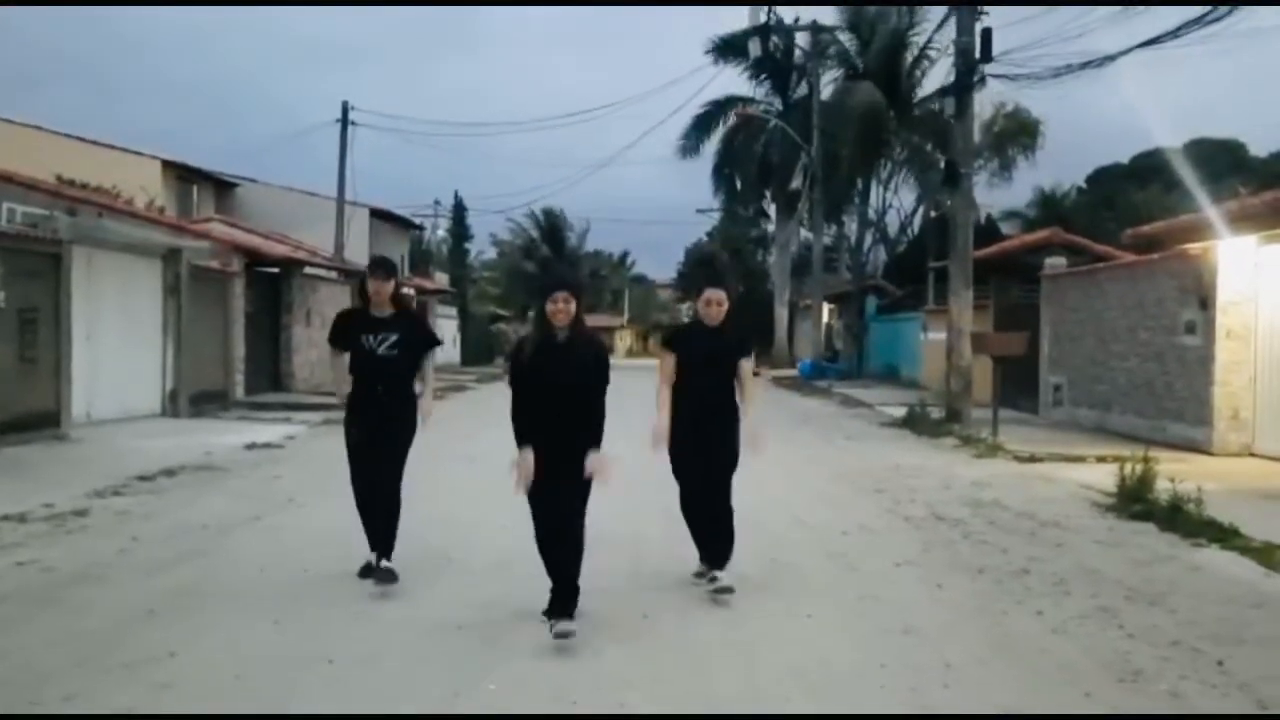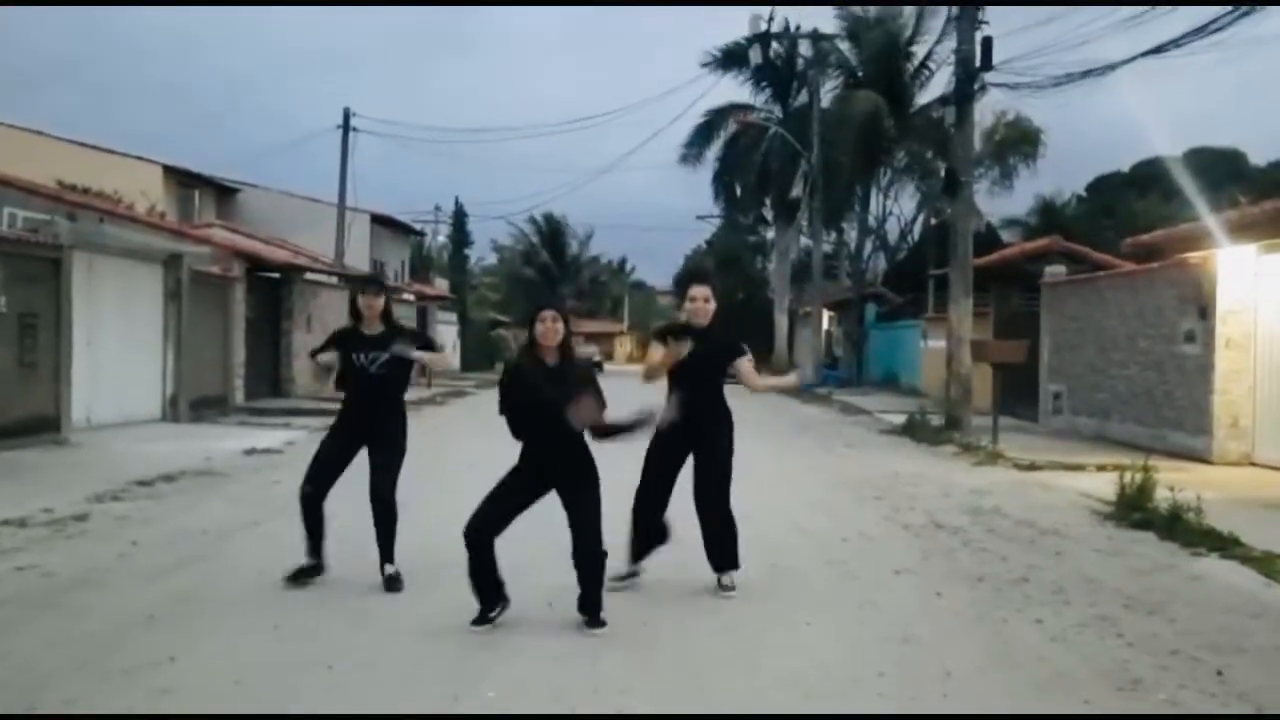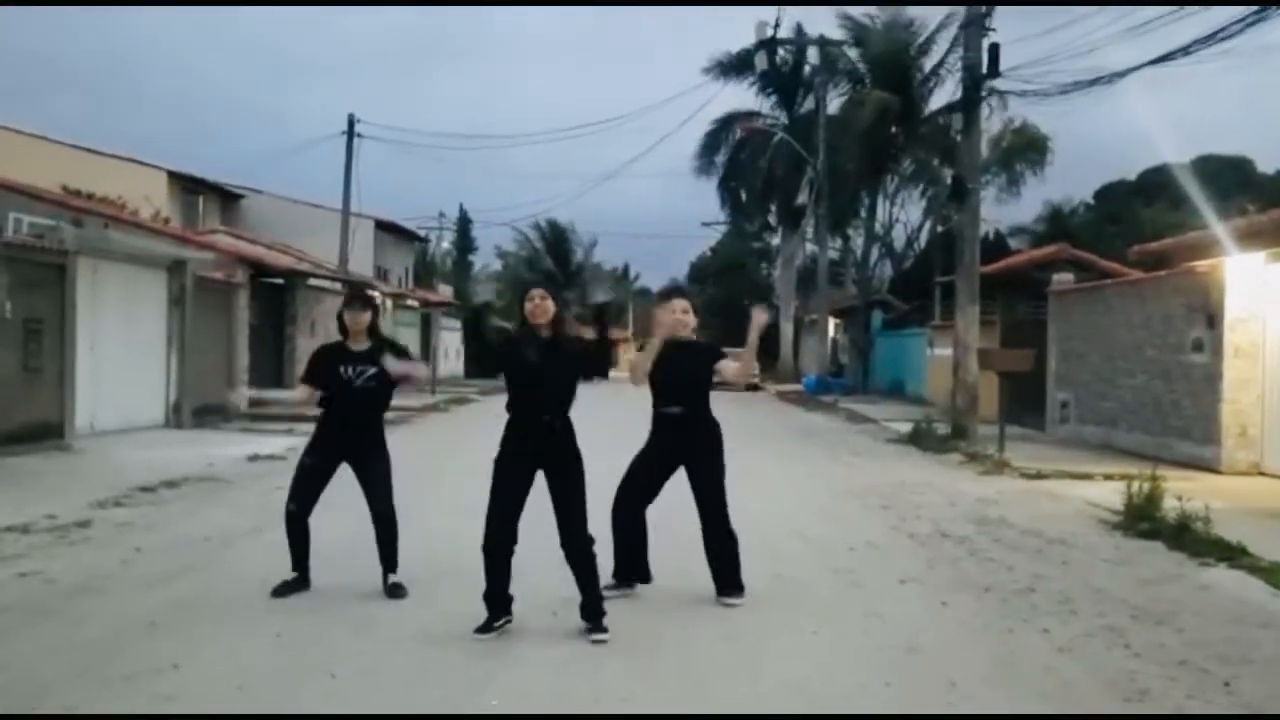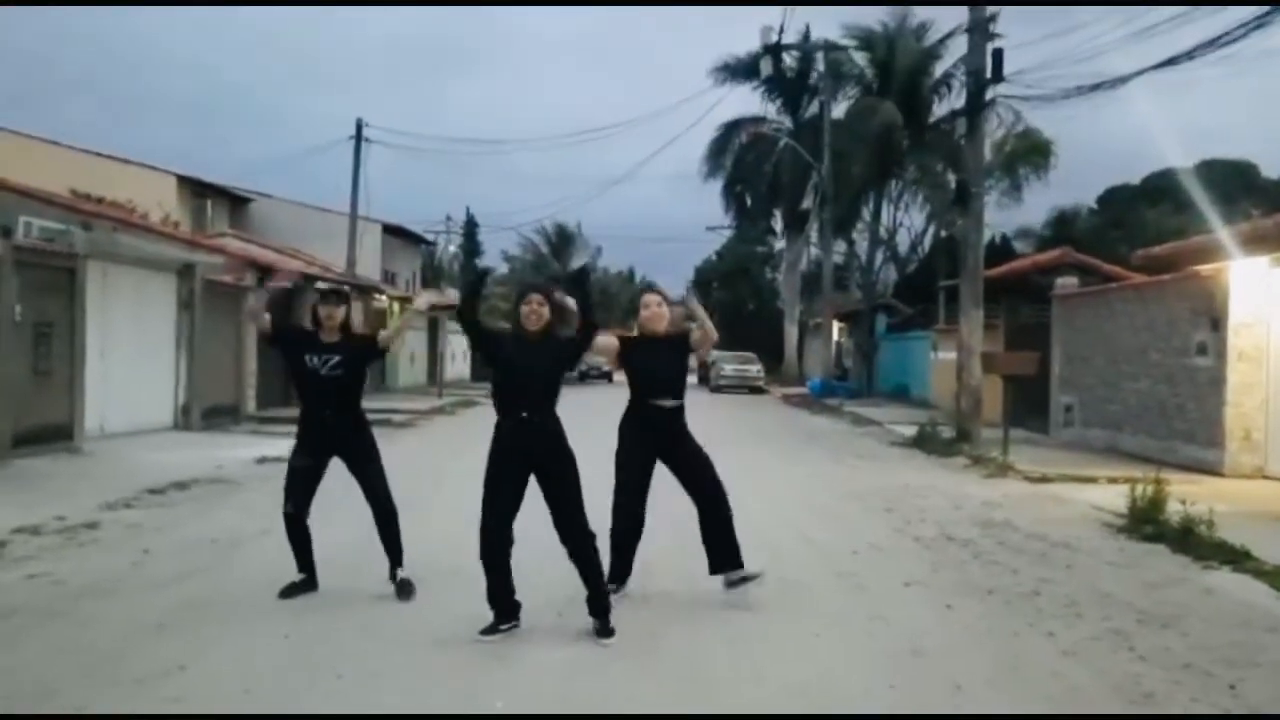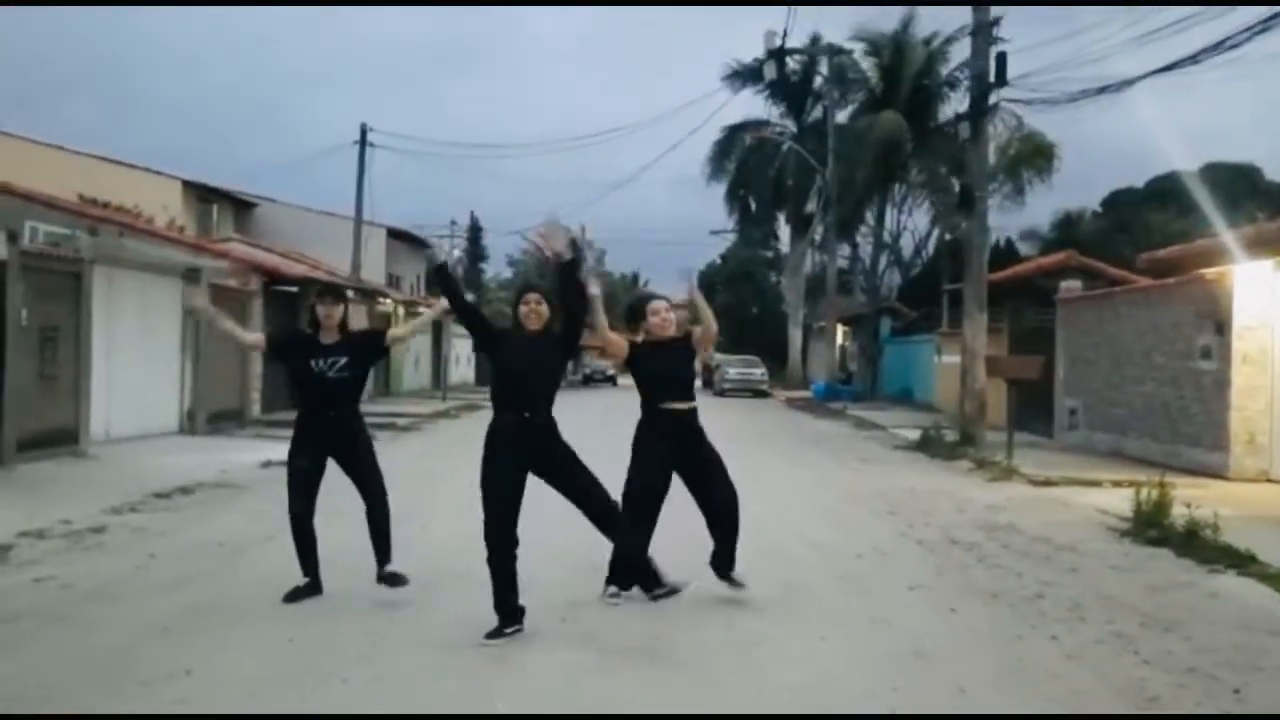
dt=0.4s
person 1, frame 1
left shoulder: (592, 348)
right shoulder: (527, 347)
left elbow: (595, 405)
right elbow: (520, 405)
left wrist: (594, 450)
right wrist: (524, 449)
left hip: (578, 443)
right hip: (538, 442)
left knee: (570, 520)
right knee: (546, 525)
left ankle: (564, 605)
right ankle: (562, 596)
person 1, frame 2
left shoulder: (581, 373)
right shoulder: (517, 373)
left elbow: (599, 429)
right elbow: (518, 426)
left wrist: (642, 421)
right wrist: (565, 418)
left hip: (576, 468)
right hip: (533, 465)
left knee: (590, 548)
right knee: (478, 532)
left ankle: (591, 608)
right ankle: (493, 600)
person 1, frame 3
left shoulder: (573, 346)
right shoulder: (514, 345)
left hip: (560, 440)
right hip: (519, 441)
left knee: (575, 534)
right knee: (498, 531)
left ankle: (594, 614)
right ankle: (498, 609)
person 1, frame 4
left shoulder: (559, 347)
right shoulder: (501, 344)
left elbow: (588, 329)
right elbow: (467, 317)
left wrist: (578, 279)
right wrist: (481, 275)
left hip: (549, 440)
right hip: (508, 441)
left knee: (576, 529)
right knee: (493, 533)
left ankle: (601, 612)
right ankle: (505, 613)
person 1, frame 5
left shoulder: (559, 345)
right shoulder: (499, 342)
left elbow: (577, 306)
right elbow: (462, 306)
left wrist: (564, 257)
right wrist: (441, 266)
left hip: (544, 436)
right hip: (504, 440)
left knee: (599, 504)
right knee: (499, 533)
left ankle: (650, 579)
right ankle: (509, 617)
person 2, frame 1
left shoulder: (737, 340)
right shoulder: (679, 336)
left elbow: (745, 385)
right elbow: (667, 383)
left wrist: (747, 422)
right wrist: (662, 420)
left hip: (722, 423)
right hip: (684, 423)
left knee: (717, 491)
right knee: (691, 491)
left ankle: (717, 566)
right ankle: (709, 556)
person 2, frame 2
left shoulder: (726, 342)
right shoulder: (668, 335)
left elbow: (752, 381)
right elbow: (649, 373)
left wrist: (788, 381)
right wrist: (669, 358)
left hip: (714, 425)
right hip: (675, 423)
left knee: (713, 498)
right knee: (650, 492)
left ankle: (725, 567)
right ankle: (636, 561)
person 2, frame 3
left shoulder: (706, 352)
right shoulder: (656, 349)
left elbow: (740, 376)
right elbow: (638, 375)
left wrist: (754, 334)
right wrist: (659, 336)
left hip: (703, 437)
right hip: (664, 436)
left knee: (713, 509)
right knee: (627, 503)
left ankle: (729, 584)
right ankle: (626, 576)
person 2, frame 4
left shoulder: (681, 340)
right shoulder: (629, 345)
left elbow: (710, 338)
right elbow: (595, 343)
left wrist: (696, 310)
left hip: (675, 428)
right hip: (638, 429)
left knee: (711, 493)
right knee: (628, 506)
left ankle: (731, 568)
right ankle: (617, 578)
person 2, frame 5
left shoulder: (686, 345)
right shoulder: (636, 352)
left elbow: (711, 330)
right elbow: (606, 337)
left wrist: (695, 294)
right wrist: (596, 300)
left hip: (690, 430)
right hip: (654, 434)
left knee: (723, 498)
right knee: (638, 508)
left ankle: (724, 567)
right ankle: (620, 579)
person 3, frame 1
left shoulder: (411, 320)
right shoulder: (349, 319)
left elbow: (426, 356)
right elbow: (338, 352)
left wrist: (427, 394)
right wrist: (341, 384)
left hip: (400, 409)
right hip: (361, 409)
left knee: (387, 482)
right knee: (362, 485)
left ankle: (385, 558)
right ankle: (376, 552)
person 3, frame 2
left shoulder: (401, 337)
right shoulder: (343, 338)
left elbow: (440, 360)
right elbow: (316, 363)
left wrist: (416, 355)
right wrist: (324, 361)
left hip: (388, 424)
right hip: (350, 419)
left knee: (382, 494)
right knee: (311, 490)
left ankle: (388, 565)
right ankle: (314, 559)
person 3, frame 3
left shoulder: (388, 350)
right shoulder: (327, 355)
left elbow: (422, 373)
right elbow: (305, 393)
left wrist: (403, 368)
left hip: (370, 441)
right hip: (328, 438)
left knee: (383, 509)
right knee: (296, 507)
left ankle: (391, 575)
right ankle: (300, 574)
person 3, frame 4
left shoulder: (356, 345)
right shoulder: (296, 338)
left elbow: (388, 338)
right elbow: (256, 315)
left wrist: (416, 311)
right wrist: (277, 290)
left hip: (352, 433)
right hip: (311, 434)
left knee: (382, 501)
right knee: (293, 511)
left ankle: (398, 572)
right ankle: (307, 575)
person 3, frame 5
left shoulder: (360, 343)
right shoulder: (296, 343)
left elbow: (402, 333)
right elbow: (247, 338)
left wrist: (439, 308)
right wrist: (209, 312)
left hip: (351, 432)
right hip: (309, 435)
left knee: (377, 497)
right knee: (300, 511)
left ankle: (385, 567)
right ankle: (311, 579)
